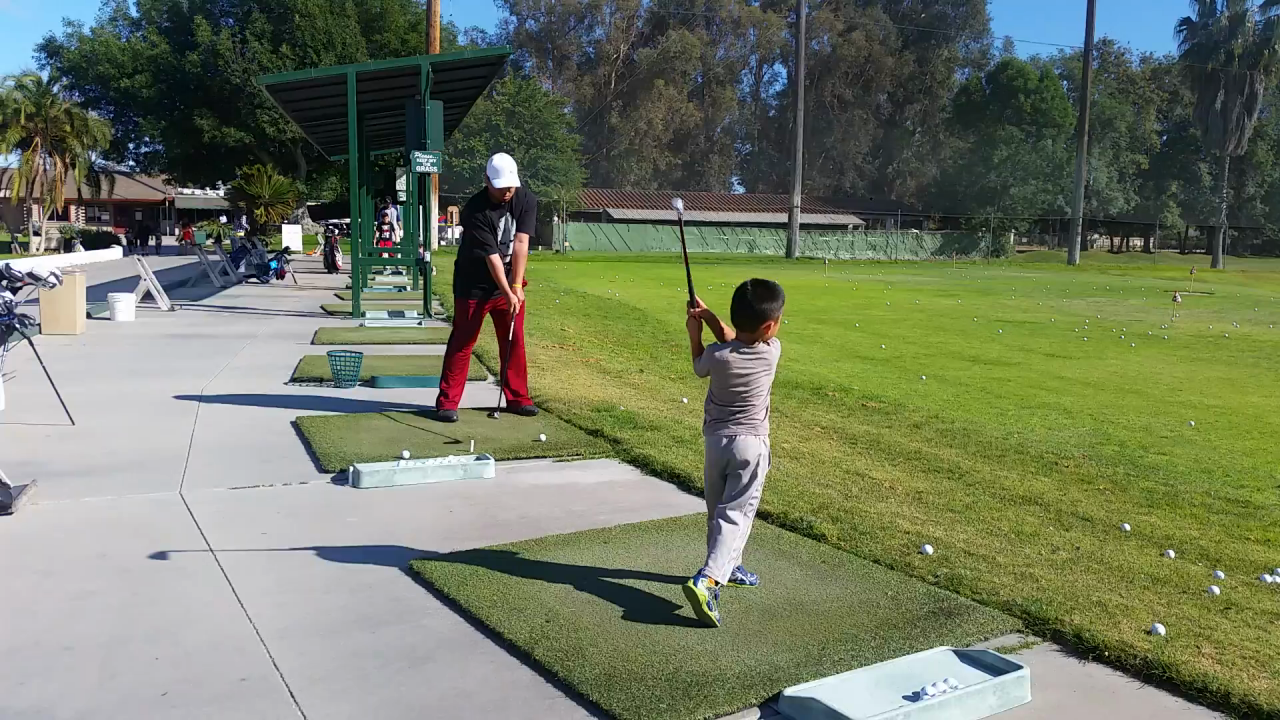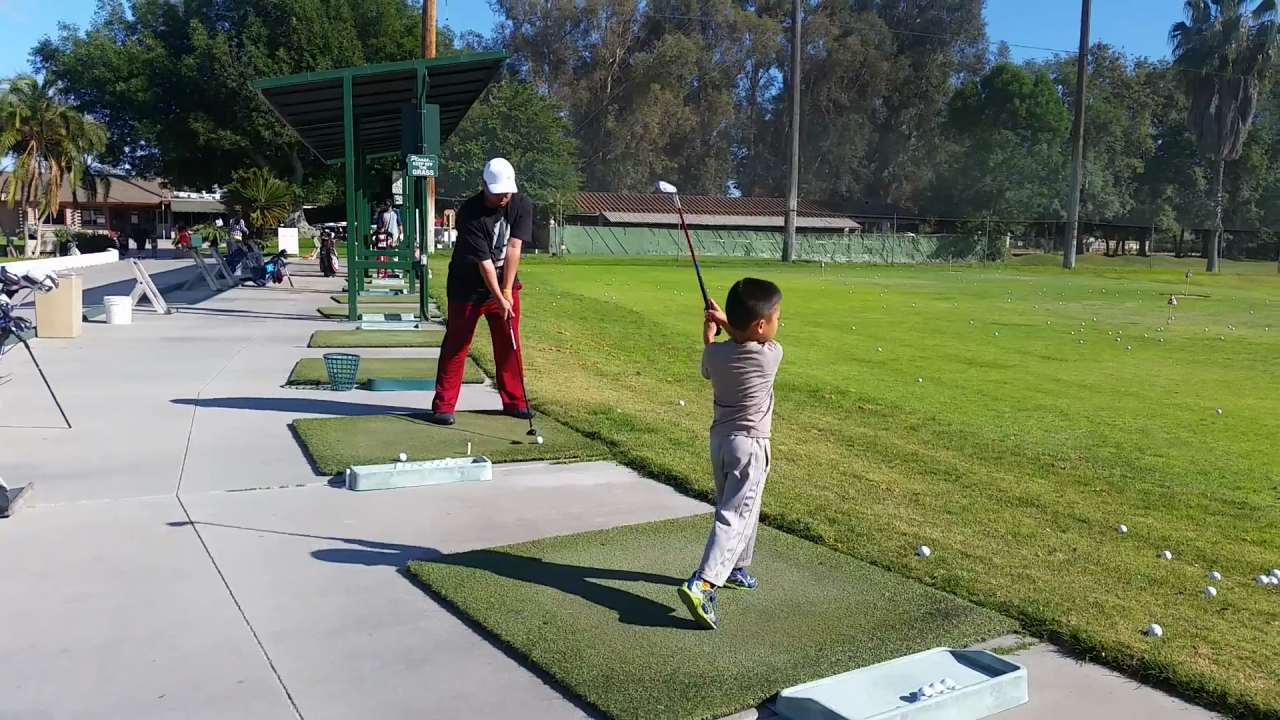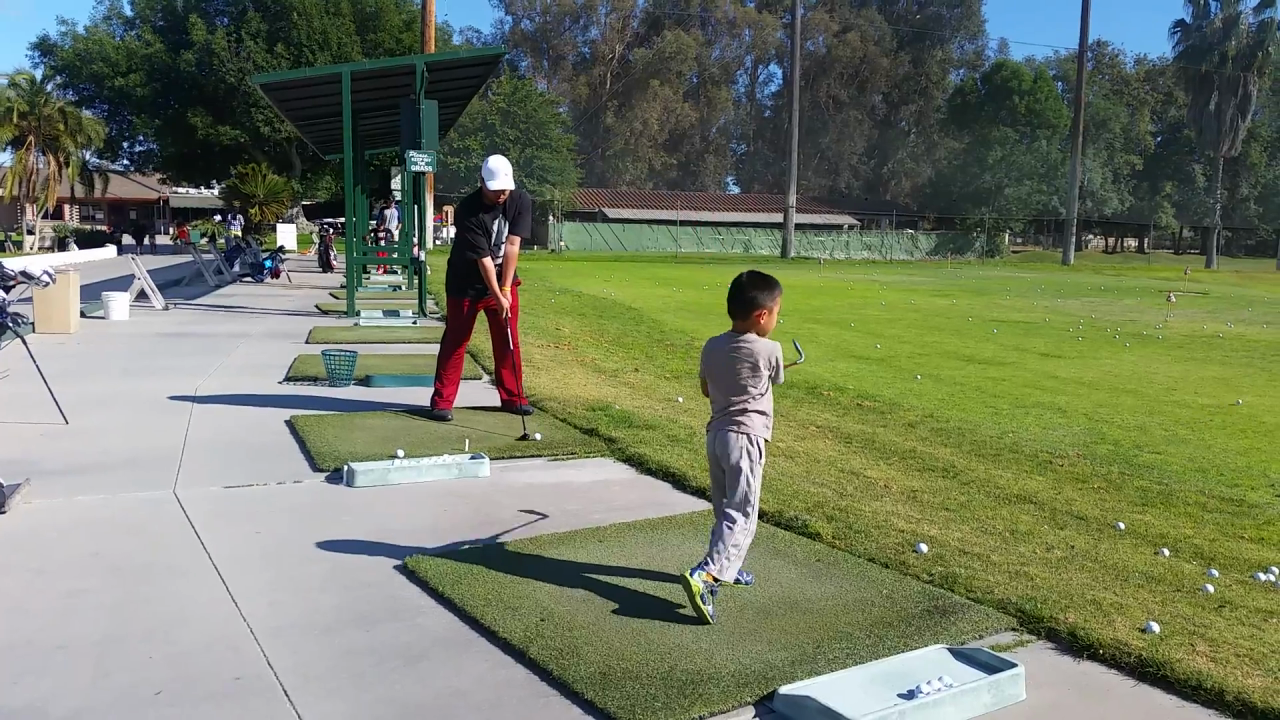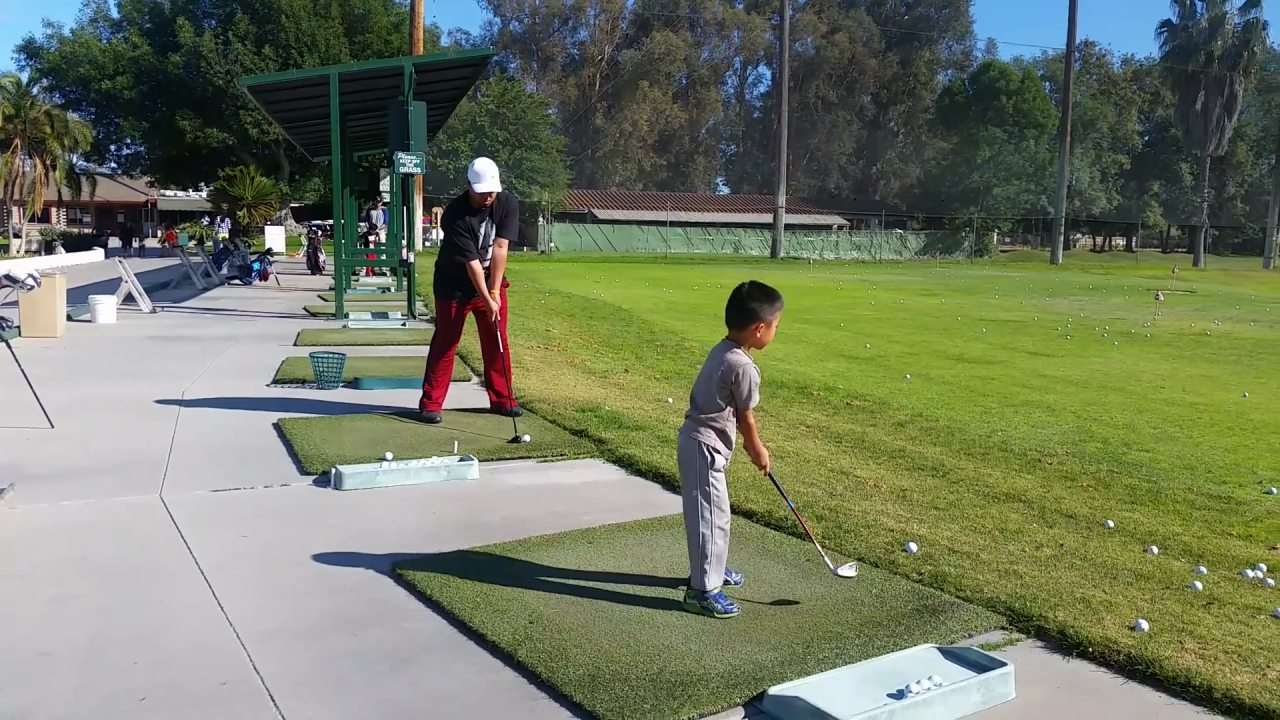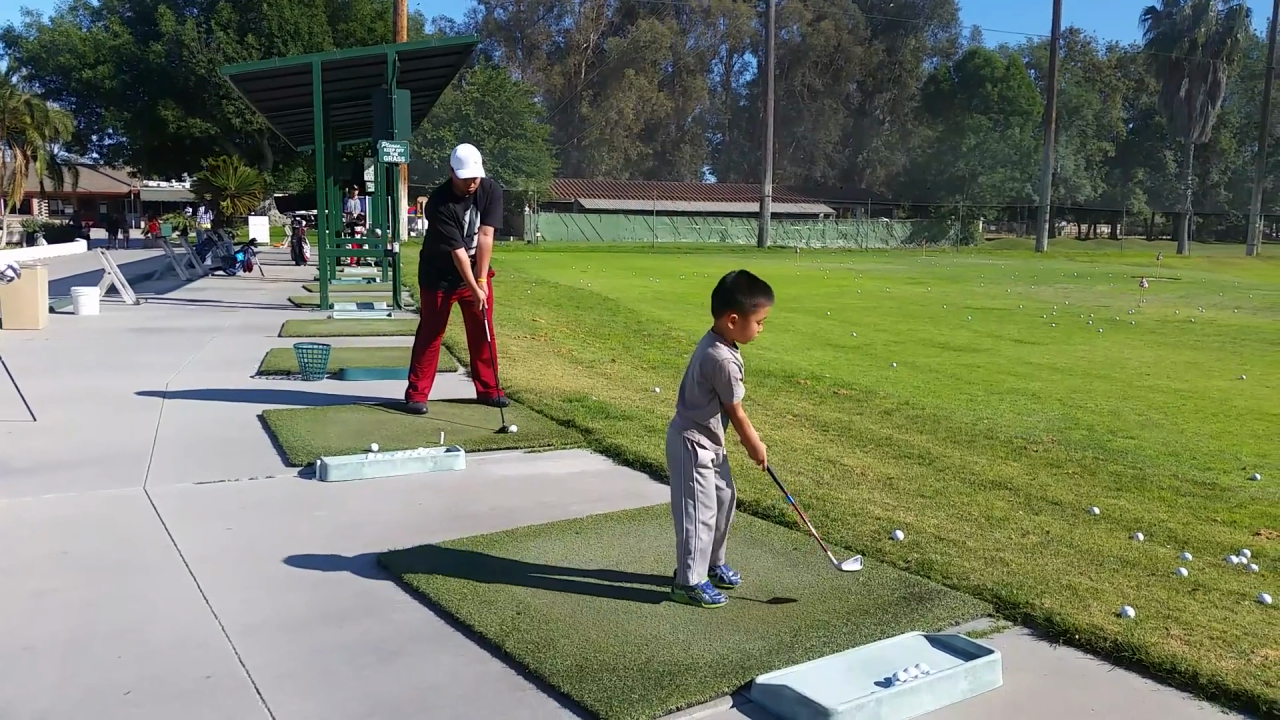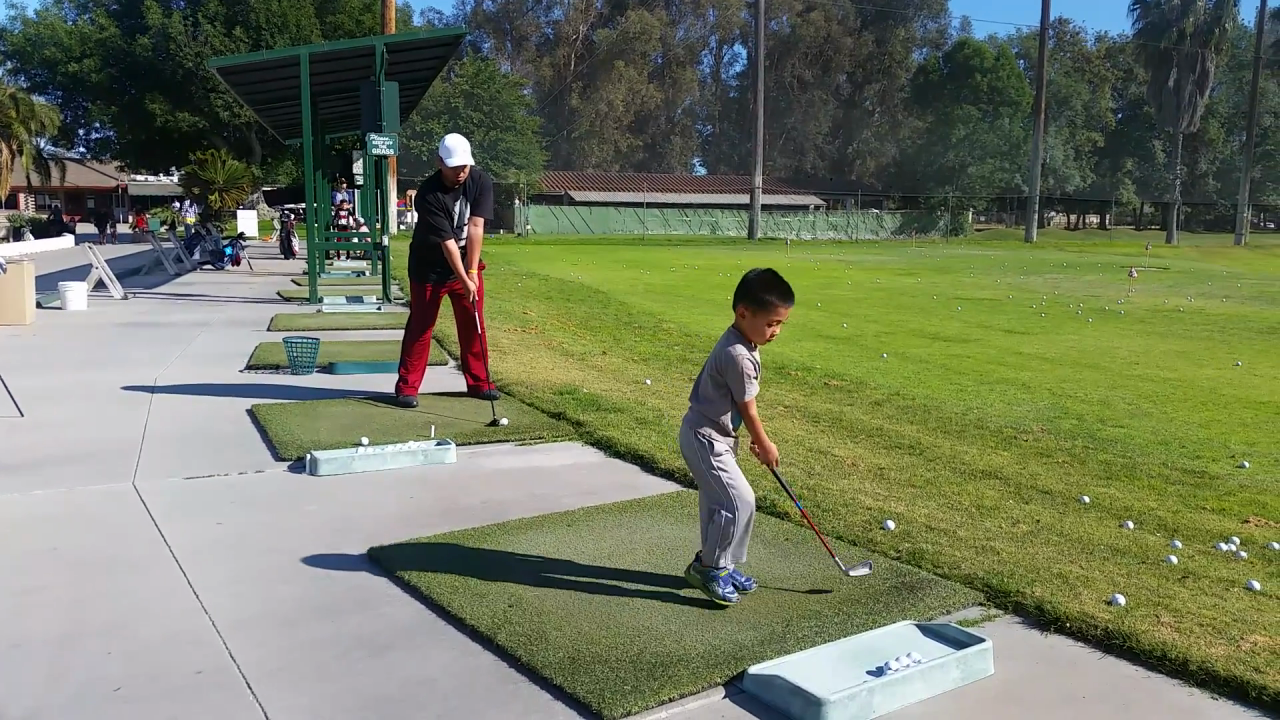
dt=0.4s
person 1, frame 1
left shoulder: (716, 356)
right shoulder: (772, 351)
left elbow: (700, 367)
left wrist: (695, 333)
right wrist: (710, 316)
left hip: (716, 440)
right hip: (751, 445)
left knee: (718, 510)
right knee: (736, 515)
left ankle: (726, 567)
right ankle: (708, 579)
person 1, frame 2
left shoulder: (713, 354)
right shoulder: (772, 355)
left wrist: (709, 331)
right wrist: (725, 322)
left hip: (720, 440)
right hip: (749, 445)
left knee: (733, 509)
right knee: (736, 516)
left ankle: (730, 568)
right ankle: (702, 583)
person 1, frame 3
left shoulder: (712, 347)
right shoulder: (771, 351)
left hip: (717, 434)
right hip: (744, 440)
left knee: (727, 509)
right knee: (741, 514)
left ankle: (726, 566)
right ankle: (706, 574)
person 1, frame 4
left shoulder: (722, 352)
right shoulder: (745, 368)
right elbow: (745, 419)
left wrist: (754, 443)
right wrist: (757, 452)
left hip: (697, 441)
right hip: (706, 448)
left knee: (714, 514)
right knee: (711, 518)
left ankle: (710, 569)
right ankle: (702, 590)
person 1, frame 5
left shoulder: (715, 343)
right shoulder: (723, 360)
right elbow: (734, 411)
left wrist: (749, 433)
right wrist: (754, 445)
left hip: (706, 441)
right hip: (693, 444)
left knee: (723, 500)
right knee: (698, 513)
left ankle: (711, 563)
right ankle: (689, 582)
person 1, frame 6
left shoulder: (743, 344)
right shoulder: (738, 355)
left elbow: (747, 399)
right elbow: (747, 410)
left wrist: (757, 439)
right wrist: (766, 446)
left hip: (718, 436)
right hip: (705, 438)
left knee: (719, 504)
right knee: (740, 502)
left ankle: (711, 566)
right ankle: (710, 568)
person 2, frame 1
left shoulder: (526, 200)
right shoulder: (475, 210)
left elbow: (521, 243)
right elbow: (491, 256)
left wrist: (517, 286)
right wrist: (507, 293)
left hip: (511, 282)
right hip: (474, 285)
left knee: (515, 341)
right knee: (462, 341)
left ankle: (517, 397)
right ankle: (447, 402)
person 2, frame 2
left shoulder: (522, 205)
right shoulder: (469, 214)
left elbow: (513, 248)
right elbow: (483, 261)
left wrist: (507, 291)
right wrist: (498, 297)
left hip: (505, 285)
right hip: (468, 288)
left knee: (509, 343)
right knee: (456, 344)
left ankle: (514, 400)
right ankle: (443, 404)
person 2, frame 3
left shoulder: (521, 201)
right shoulder: (468, 211)
left elbow: (512, 245)
right elbow: (483, 258)
left wrist: (506, 289)
right wrist: (497, 296)
left hip: (504, 281)
right hip: (466, 284)
left knee: (508, 340)
right knee: (456, 340)
left ankle: (512, 397)
right ankle: (442, 400)
person 2, frame 4
left shoulder: (508, 204)
right shoulder: (455, 215)
left elbow: (500, 249)
right elbow: (471, 261)
left wrist: (495, 292)
right wrist: (486, 299)
left hip: (492, 282)
right hip: (454, 286)
left knee: (497, 341)
right knee: (444, 342)
left ankle: (501, 398)
right ankle: (431, 402)
person 2, frame 5
left shoulder: (492, 191)
right shoulder: (439, 203)
left elbow: (485, 236)
right elbow: (456, 250)
left wrist: (482, 280)
right wrist: (473, 287)
left hip: (477, 272)
right hip: (439, 275)
left knee: (483, 331)
right knee: (430, 333)
left ankle: (488, 389)
right ankle: (417, 393)
person 2, frame 6
left shoulder: (482, 182)
right shoulder: (428, 194)
left elbow: (476, 227)
right elbow: (446, 241)
left wrist: (473, 272)
right wrist: (464, 279)
left hip: (468, 263)
right hip: (429, 268)
left knee: (473, 324)
right knee: (420, 326)
left ankle: (478, 382)
right ankle: (407, 386)
